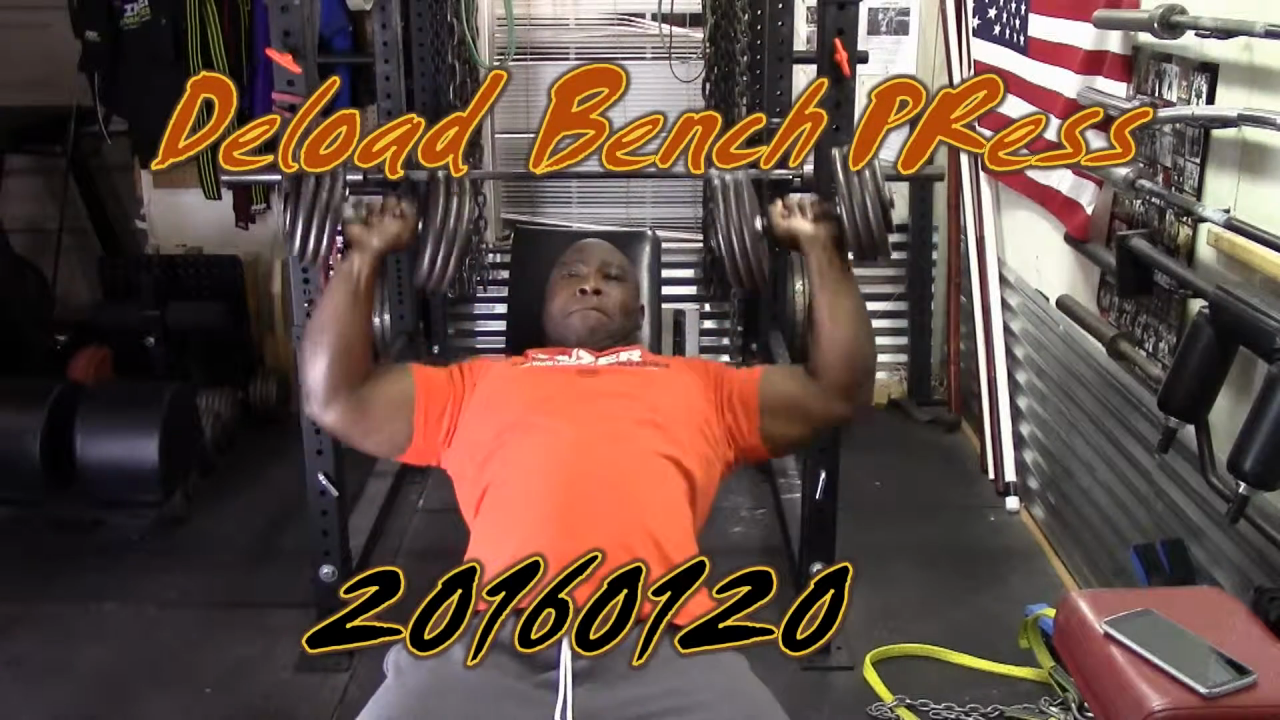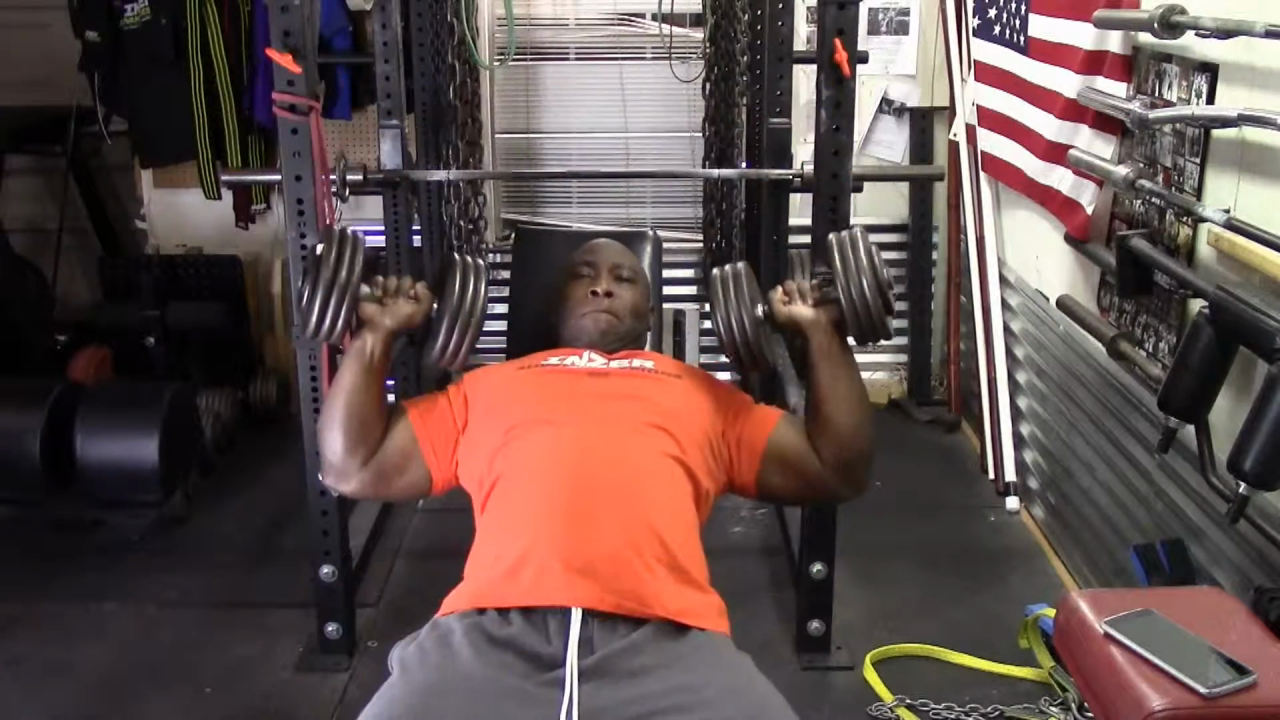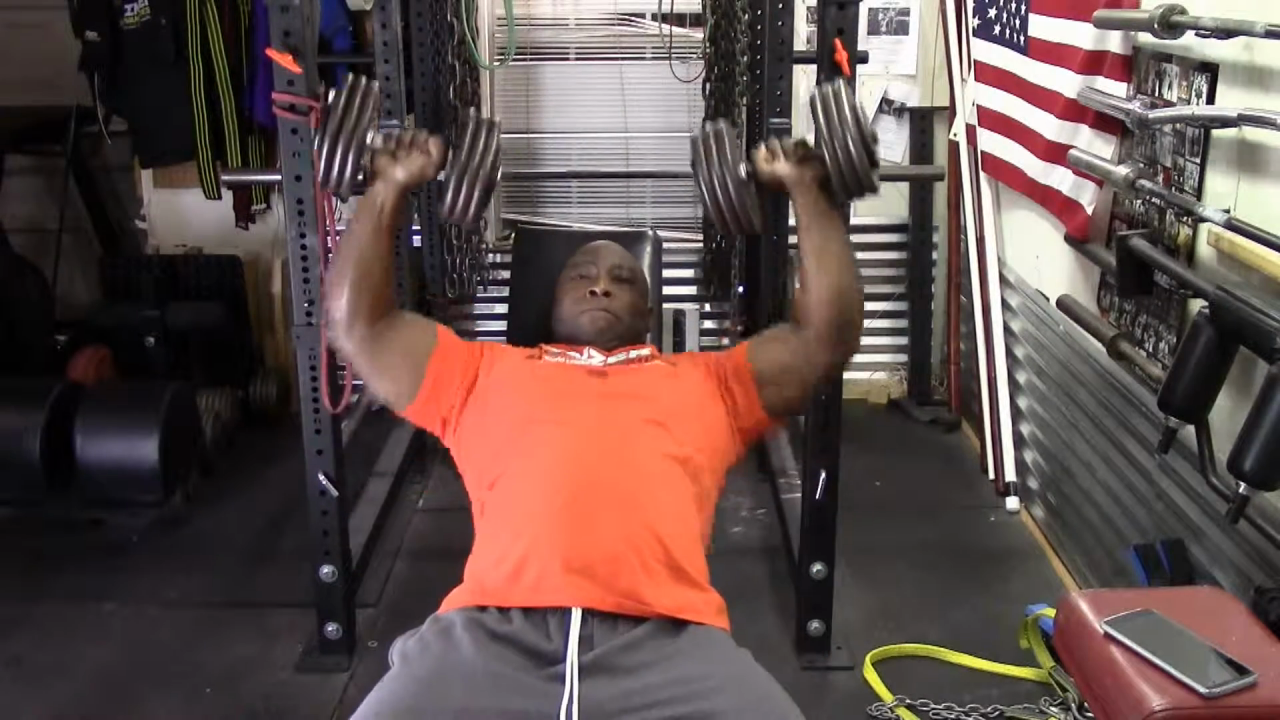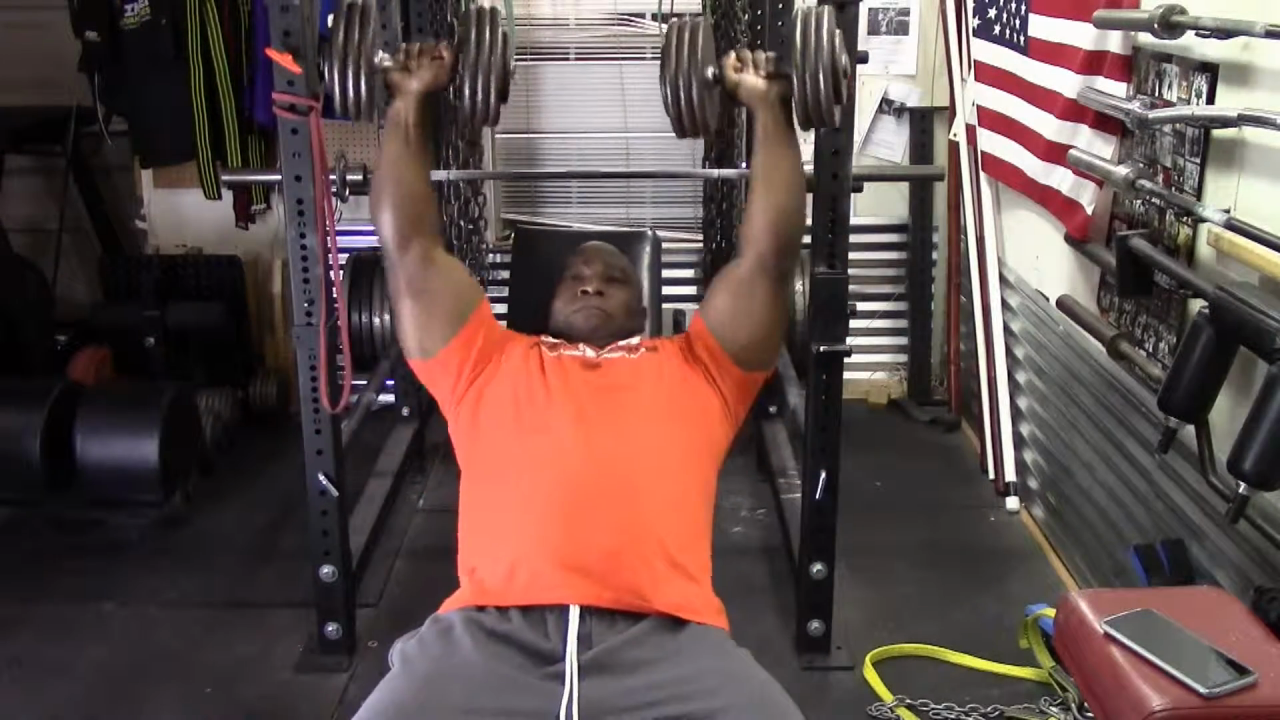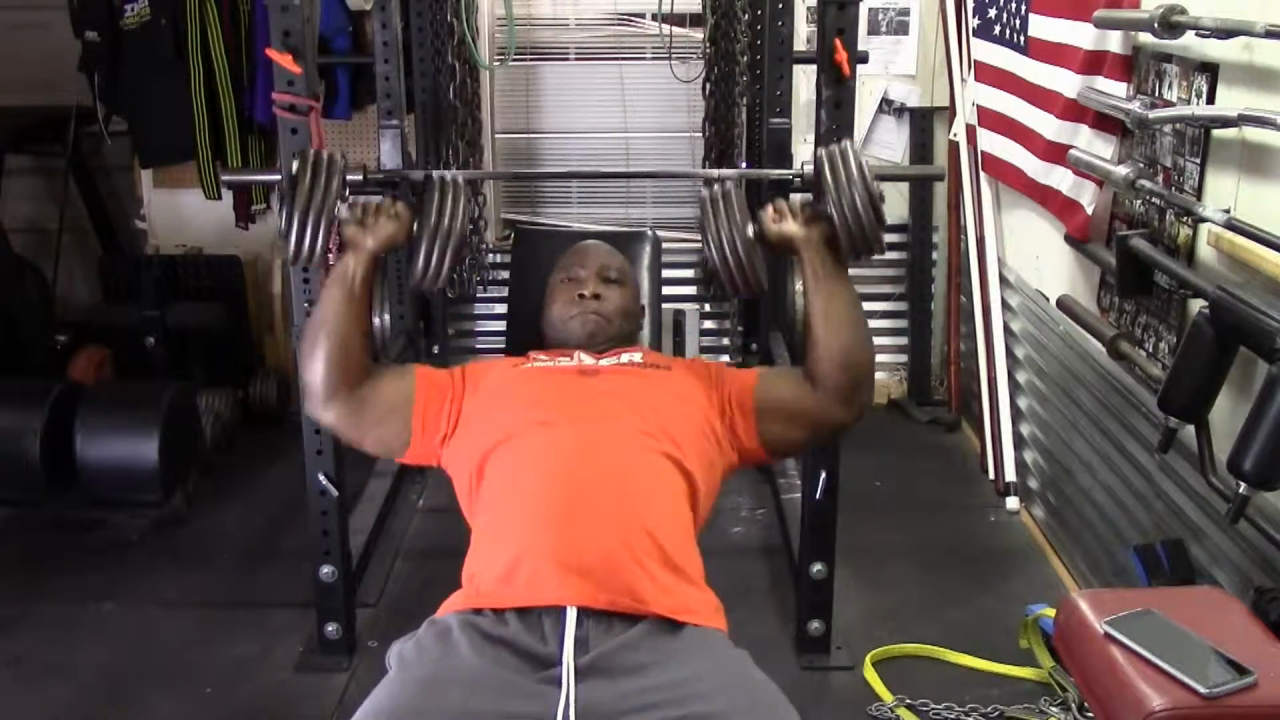
dt=0.4s
person 1, frame 1
left shoulder: (699, 387)
right shoulder: (476, 387)
left elbow: (840, 389)
right elbow: (333, 396)
left wrist: (819, 247)
right wrist: (365, 255)
left hip: (658, 642)
right hip: (491, 640)
person 1, frame 2
left shoulder: (702, 394)
right shoulder: (488, 386)
left elbow: (839, 473)
right elbow: (352, 469)
left wrist: (820, 330)
right wrist: (375, 333)
left hip: (664, 641)
right hip: (491, 633)
person 1, frame 3
left shoulder: (704, 383)
right shoulder: (488, 375)
left elbow: (829, 333)
right elbow: (357, 324)
left wrist: (804, 190)
right wrist: (390, 191)
left hip: (664, 637)
right hip: (493, 628)
person 1, frame 4
left shoulder: (695, 375)
right shoulder: (490, 370)
left elbow: (767, 253)
right elbow: (412, 246)
left wrist: (766, 106)
right wrist: (409, 102)
left hip: (662, 637)
right hip: (493, 630)
person 1, frame 5
left shoulder: (700, 389)
right shoulder: (475, 388)
left elbow: (840, 393)
right elbow: (334, 395)
left wrist: (812, 248)
right wrist: (360, 256)
left hip: (662, 640)
right hip: (490, 635)
